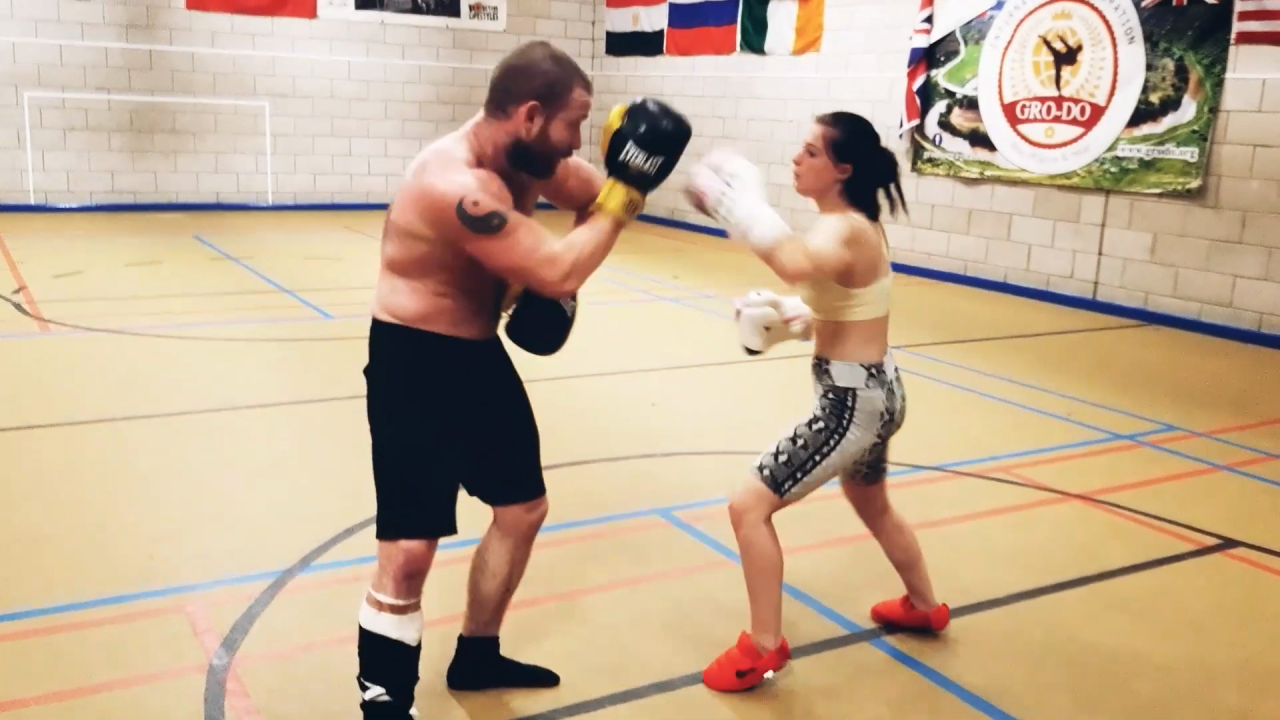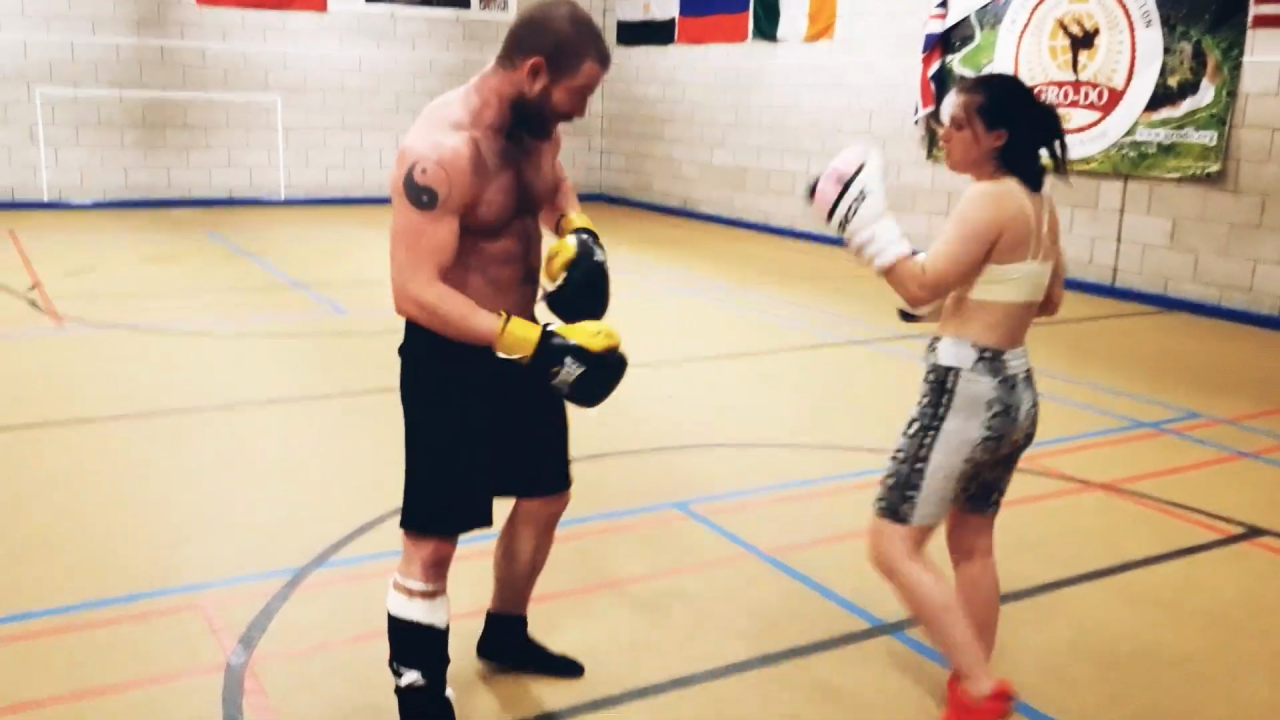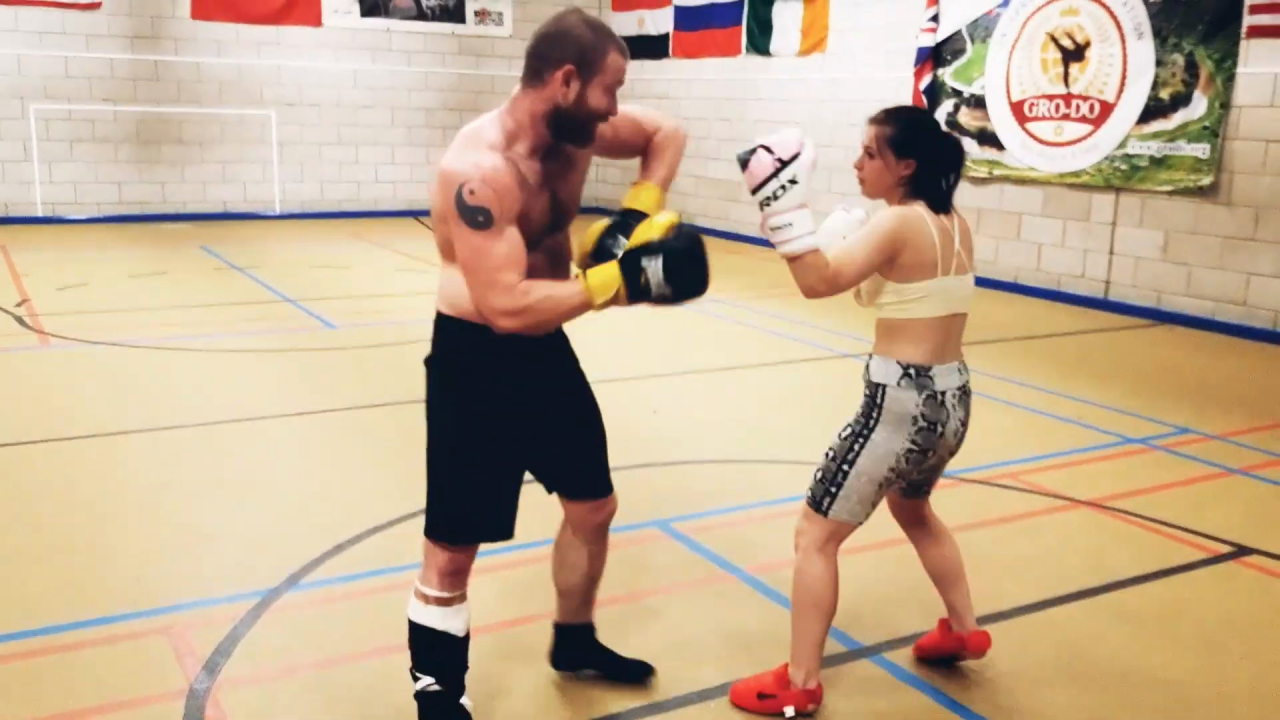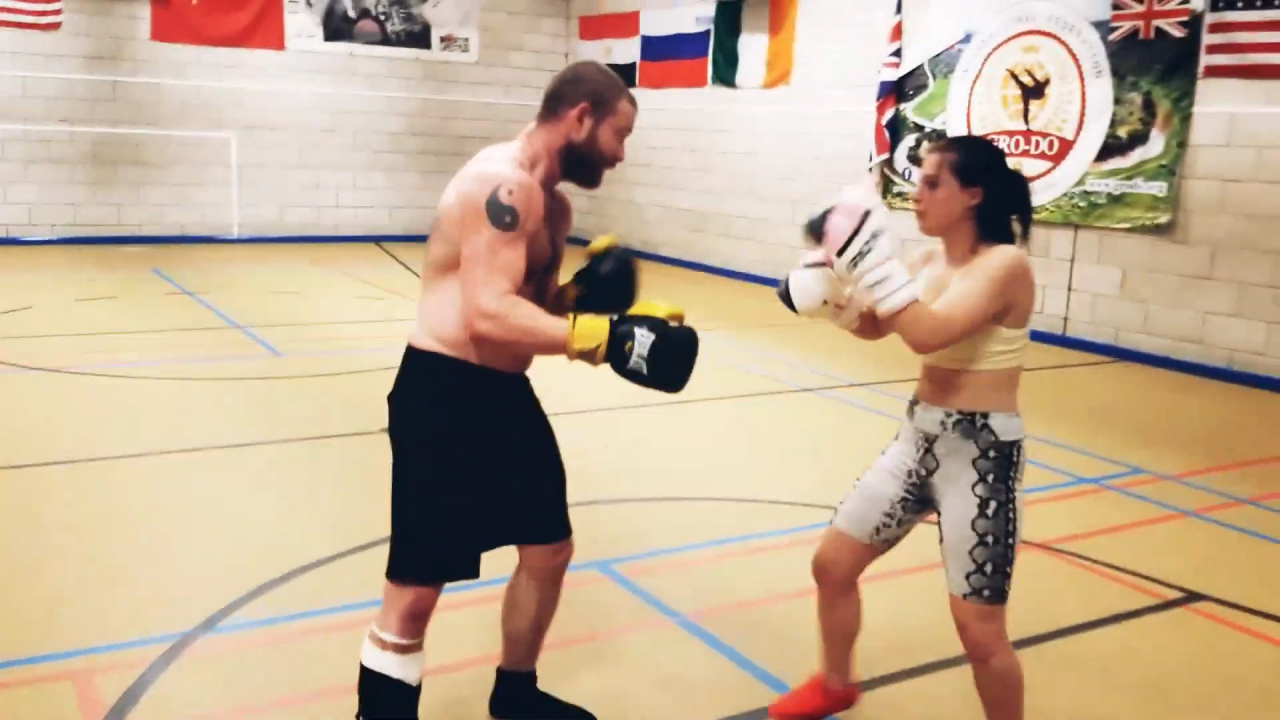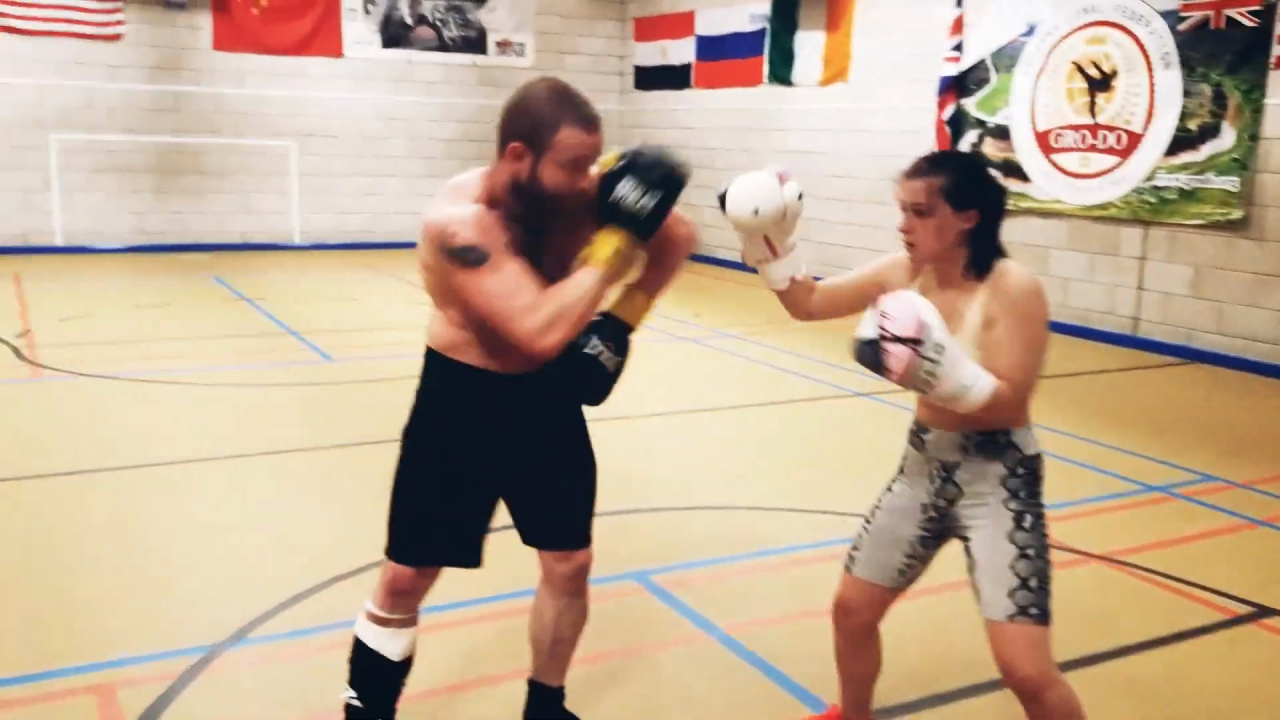
dt=1s
person 1, frame 1
left shoulder: (523, 155)
right shoulder: (456, 186)
left elbow: (589, 193)
right elbow: (560, 271)
left wrist: (560, 277)
right wrist: (626, 187)
left hip: (481, 353)
right hip: (413, 364)
left knee: (523, 510)
right knee: (409, 550)
left ankle: (476, 655)
person 1, frame 2
left shoulder: (538, 127)
right shoulder: (444, 149)
right elbow: (416, 291)
left wrist: (577, 235)
right wrist: (532, 346)
left hip: (520, 340)
right hip: (456, 354)
left knee: (543, 496)
right knee: (433, 540)
left ankle: (505, 633)
person 1, frame 3
left shoulder: (581, 126)
right shoulder: (478, 169)
left elbow: (671, 135)
right elbow: (506, 305)
left wrist: (651, 221)
right wrist: (621, 282)
left hip: (546, 350)
right hip: (473, 360)
left knee: (593, 505)
right knee: (452, 550)
left ankle: (575, 639)
person 1, frame 4
left shoulder: (552, 204)
right shoulder: (502, 182)
right elbow: (488, 320)
left wrist: (581, 298)
right wrist: (605, 339)
left hip: (506, 393)
right hip: (440, 394)
left knee: (549, 551)
right knee: (414, 592)
person 1, frame 5
left shoulder: (584, 192)
right shoulder: (457, 219)
left elbow: (675, 237)
right elbow: (539, 332)
left wrist: (618, 320)
right wrist: (609, 241)
left hip: (547, 387)
right hip: (460, 394)
left knee: (569, 563)
right knee: (407, 575)
person 2, frame 1
left shoulder: (841, 234)
right shoulder: (857, 224)
left elbow: (793, 267)
left wrist: (741, 203)
right wrist: (789, 316)
left hip: (854, 403)
right hip: (876, 392)
left knee: (748, 508)
right knee: (869, 503)
left ankle: (764, 643)
right ankle: (921, 604)
person 2, frame 2
left shoulder: (990, 200)
right shoulder: (1039, 205)
left elbow: (921, 283)
right elbow: (1049, 300)
left wrist: (860, 217)
left hip: (964, 392)
right hip: (1011, 391)
left knee: (892, 548)
right knee: (972, 547)
person 2, frame 3
left shoulder: (899, 224)
right shoulder: (953, 224)
left elbow: (816, 281)
left wrist: (781, 200)
right wrist: (865, 265)
left hip: (900, 402)
right hip: (950, 398)
left knee: (815, 538)
right knee: (911, 510)
right ankle: (962, 630)
person 2, frame 4
left shoulder: (1006, 265)
right shoulder: (935, 259)
left elbow: (927, 332)
right elbow: (871, 316)
left wrist: (869, 256)
right wrist: (834, 295)
left hip: (980, 452)
right hip: (918, 435)
left knee: (977, 627)
right knee: (832, 563)
person 2, frame 5
left shoulder: (1017, 287)
right shoulder: (906, 271)
left elbow: (1011, 409)
right elbow: (806, 300)
left wrist: (937, 365)
right wrist: (768, 238)
left hip: (999, 476)
right hip: (926, 465)
left knee: (1025, 667)
right knee: (852, 609)
